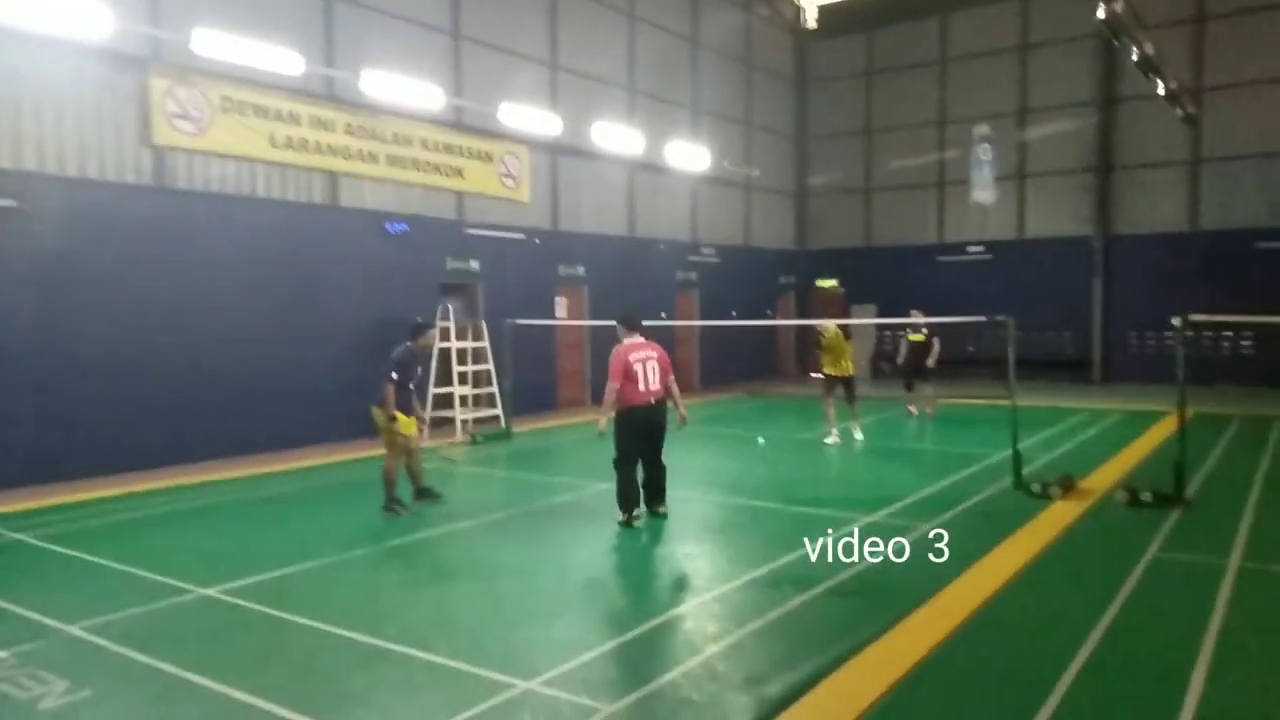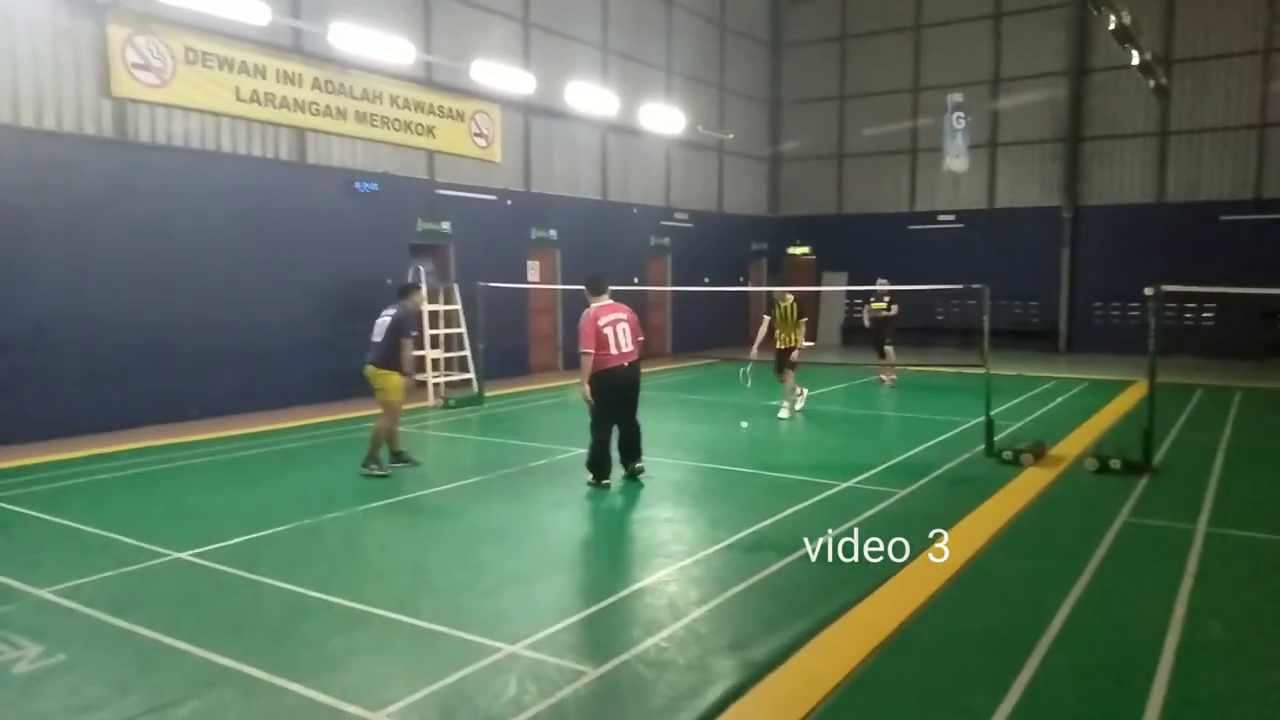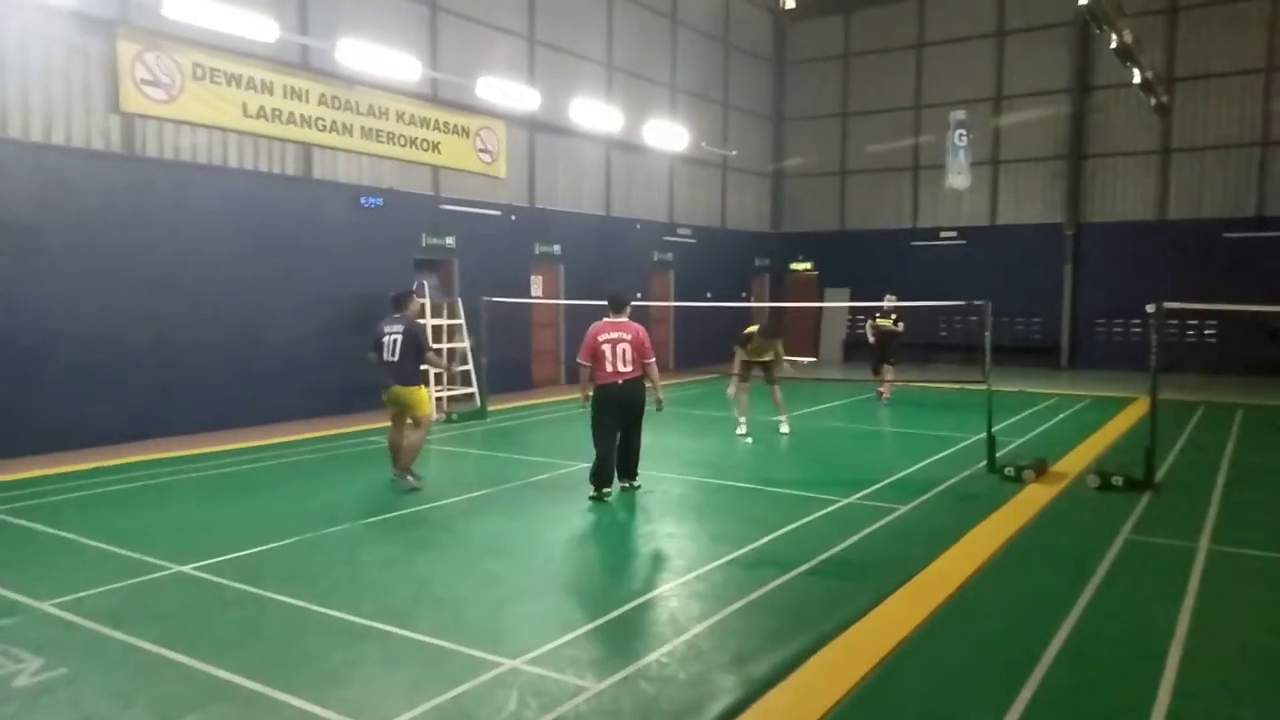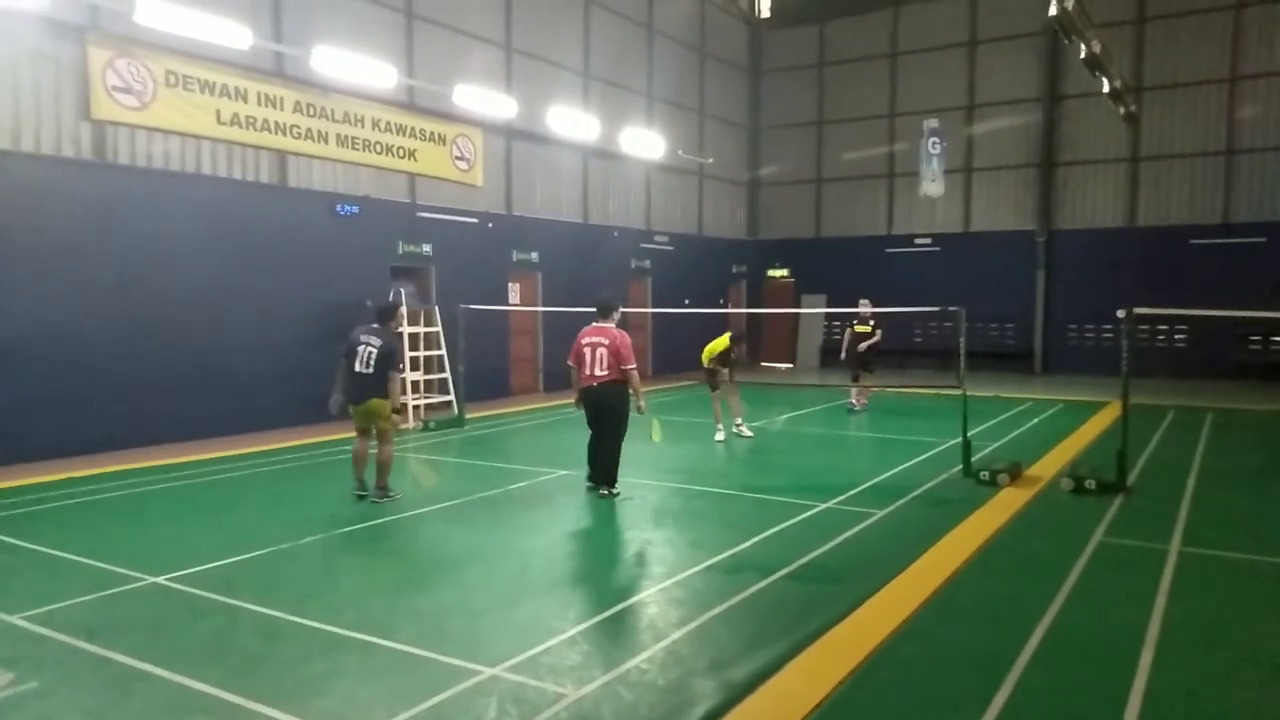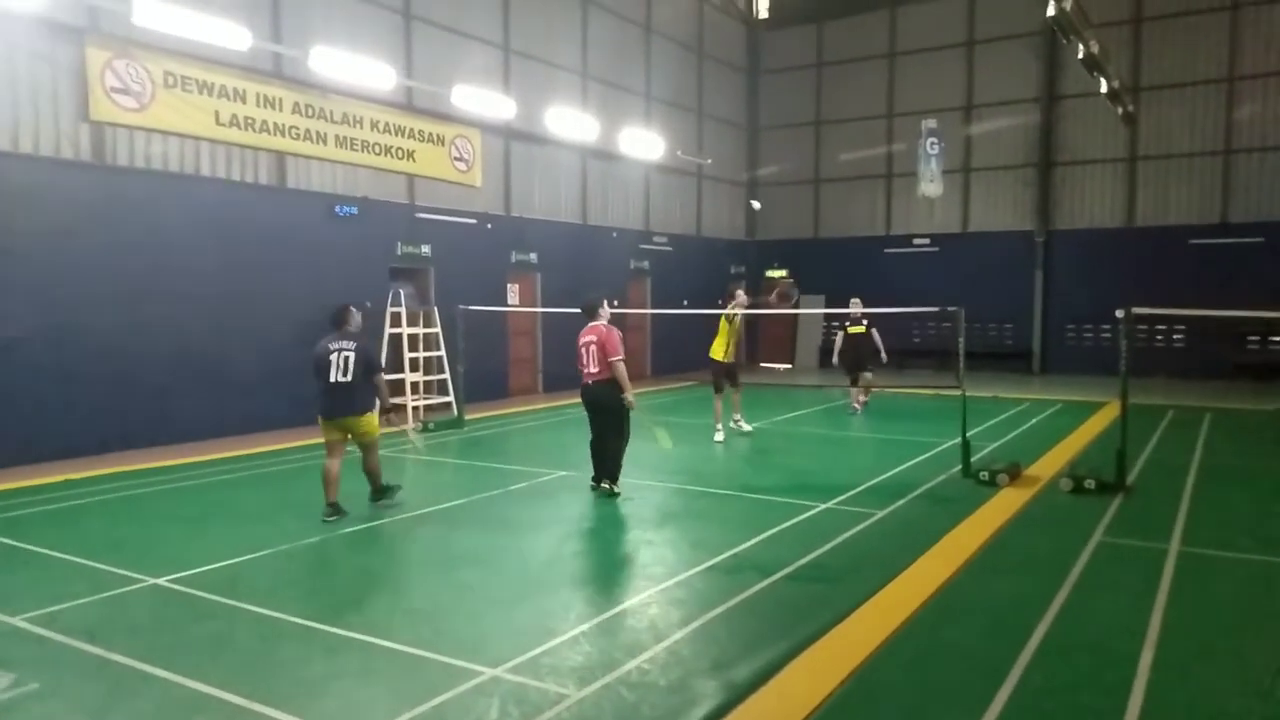
dt=0.5s
person 1, frame 1
left shoulder: (620, 352)
right shoulder: (656, 350)
left elbow: (613, 387)
right elbow: (670, 382)
left wrist: (604, 416)
right wrist: (680, 408)
left hip: (632, 413)
right hip: (657, 409)
left knee: (625, 463)
right knee: (654, 460)
left ankle: (630, 509)
right ankle: (657, 504)
person 1, frame 2
left shoulder: (590, 315)
right shoulder: (625, 311)
left elbow: (587, 353)
right elbow: (638, 340)
left wrist: (584, 384)
left hip: (606, 376)
right hip: (631, 371)
left knee: (602, 427)
right knee: (628, 420)
left ankle: (601, 475)
right ankle: (634, 461)
person 1, frame 3
left shoulder: (595, 330)
right shoulder: (638, 330)
left elbow: (585, 364)
right elbow: (649, 364)
left wrist: (584, 390)
right wrist: (658, 392)
left hip: (606, 391)
right hip: (633, 389)
left knee: (604, 440)
right knee: (630, 437)
left ankle: (602, 485)
right ankle: (628, 478)
person 1, frame 4
left shoulder: (584, 334)
right shoulder: (619, 336)
left elbow: (574, 367)
right elbow: (630, 370)
left wrist: (577, 391)
right wrist: (640, 397)
left hip: (589, 391)
right hip: (613, 392)
left knee: (597, 436)
right knee: (612, 440)
left ankle: (594, 479)
right ankle: (607, 485)
person 1, frame 5
left shoulder: (583, 335)
right shoulder: (609, 331)
right elbow: (616, 363)
right wrist: (628, 391)
left hip: (589, 389)
right hip: (608, 389)
left knee: (598, 436)
right knee: (618, 436)
left ankle: (599, 478)
right ankle: (609, 480)
person 2, frame 1
left shoulder: (415, 357)
right shoulder: (401, 357)
right elbow: (389, 388)
left wrist: (418, 411)
right wrist: (392, 418)
left hip: (404, 412)
right hip: (389, 412)
left knee: (413, 450)
right knee: (395, 455)
left ankle: (420, 489)
right ankle: (390, 500)
person 2, frame 2
left shoulder: (391, 313)
right shoulder: (407, 315)
right elbow: (406, 346)
right wrist: (408, 374)
left hip: (373, 366)
right hip: (386, 370)
left knee: (391, 413)
right knee: (391, 414)
left ankle: (396, 453)
right ankle: (370, 459)
person 2, frame 3
left shoulder: (383, 326)
right shoulder: (414, 327)
left elbow: (374, 357)
right elbow: (428, 357)
right wrist: (447, 367)
left hip: (389, 385)
right hip: (409, 386)
left knee: (397, 427)
right knee: (421, 427)
left ankle: (399, 469)
right ankle: (403, 470)
person 2, frame 4
left shoulder: (357, 334)
right shoulder: (391, 343)
left elbow: (345, 365)
right elbow: (393, 379)
left wrist: (338, 392)
right wrist: (395, 410)
left hip: (356, 398)
right hip: (380, 399)
left knee: (362, 438)
right knee: (385, 442)
left ankle: (359, 482)
right ankle: (381, 489)
person 2, frame 5
left shoulder: (321, 347)
right shoulder: (363, 346)
left elbow: (319, 380)
right elbow: (378, 380)
right wrist: (387, 408)
left hip: (329, 412)
right hip: (360, 411)
left knee: (333, 456)
right knee: (370, 451)
left ankle: (331, 505)
right ankle: (378, 491)
